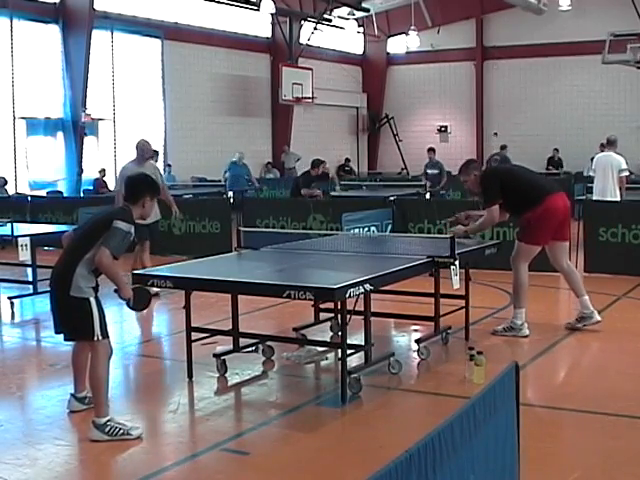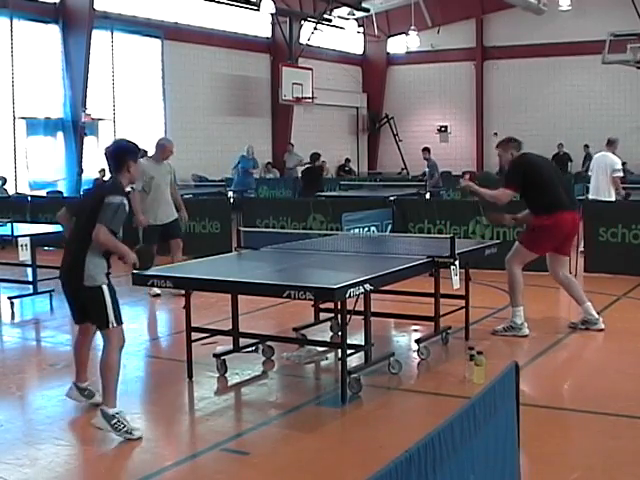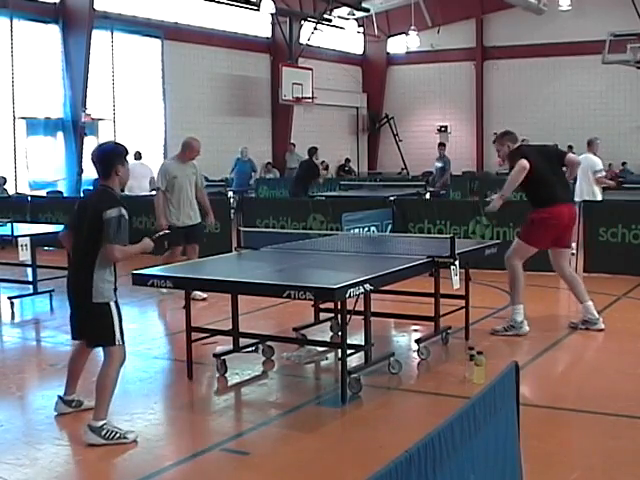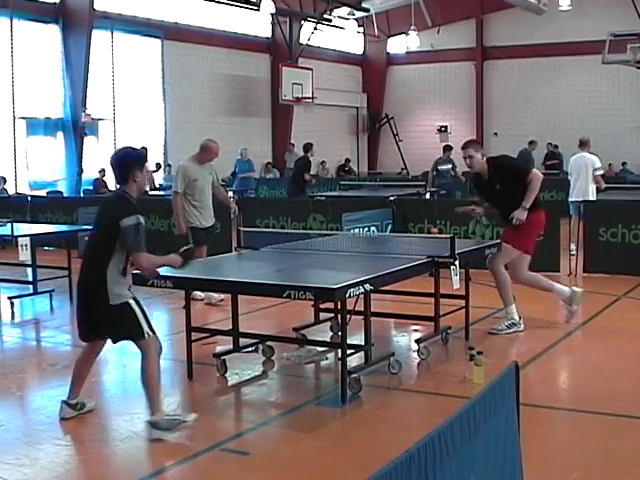
dt=0.4s
person 1, frame 1
left shoulder: (109, 215)
right shoulder: (125, 223)
left elbow: (68, 238)
right elbow: (103, 258)
right wrist: (123, 285)
left hip: (63, 280)
right hip: (78, 286)
left knee: (84, 340)
right knee: (102, 349)
left ankle: (79, 396)
right ankle: (102, 423)
person 1, frame 2
left shoulder: (96, 190)
right shoulder: (117, 196)
left elbow: (63, 216)
right elbow: (100, 235)
right wrist: (125, 252)
left hip: (71, 270)
right hip: (91, 274)
left knee: (87, 327)
right knee: (114, 338)
left ankle: (80, 385)
right ankle: (109, 411)
person 1, frame 3
left shoulder: (87, 200)
right shoulder: (113, 205)
left elbow: (66, 237)
right elbow: (115, 253)
right wrist: (142, 246)
left hip: (78, 283)
right hip: (98, 289)
left knee: (86, 342)
right knee: (115, 353)
left ankle: (68, 398)
right ankle: (98, 425)
person 1, frame 4
left shoulder: (109, 204)
right shoulder: (130, 212)
right elbow: (141, 260)
left wrist: (135, 264)
right wrist: (170, 260)
left hip: (88, 286)
right hip: (111, 290)
left knee: (94, 343)
right knee: (151, 346)
left ankle: (72, 402)
right ankle: (158, 418)
person 2, frame 1
left shoulder: (488, 178)
right shoulder: (500, 174)
left elbow: (492, 219)
right elbow: (501, 214)
left wrist: (467, 231)
right wrist: (475, 215)
left hip: (545, 208)
right hip: (560, 202)
left knee: (519, 262)
right knee: (562, 263)
left ankle: (518, 323)
right ankle: (587, 311)
person 2, frame 2
left shoulder: (519, 164)
right shoulder: (538, 162)
left elbow: (502, 197)
left wrist: (474, 189)
right wrist: (520, 218)
left hip: (551, 220)
right hip: (571, 217)
left knee: (513, 263)
right knee: (560, 273)
left ankle: (518, 323)
right ankle: (592, 317)
person 2, frame 3
left shoulder: (518, 153)
right shoulder: (544, 150)
left elbow: (523, 167)
right elbow: (575, 161)
left wrist: (502, 195)
right wrist: (563, 181)
left hip: (548, 213)
right hip: (567, 210)
left knee: (513, 259)
right knee: (563, 268)
left ankle: (518, 320)
right ankle: (592, 317)
person 2, frame 4
left shoulder: (505, 165)
right shoulder: (477, 180)
left elbow: (536, 177)
left wrist: (523, 208)
right wrist: (477, 211)
left hip: (531, 219)
right hip: (516, 222)
left knee: (495, 263)
right knee: (518, 274)
left ankle: (513, 320)
right ankle: (568, 292)
person 3, frame 1
left shoulder: (153, 167)
right shoulder: (127, 170)
left elbow: (163, 189)
right elbow: (119, 194)
left wrist: (173, 205)
left hip: (153, 215)
left knee: (141, 247)
right knee: (144, 248)
person 3, frame 2
left shoulder: (168, 166)
right shoulder: (143, 167)
right elbow: (135, 193)
left wrist: (182, 209)
right wrist: (138, 214)
left hip: (170, 216)
right hip: (150, 218)
left knee: (177, 245)
person 3, frame 3
left shoulder: (194, 166)
right shoulder: (167, 166)
left elbow: (200, 191)
right elbow: (159, 193)
left wrist: (209, 211)
right wrist: (160, 217)
left hip: (194, 218)
right hip: (174, 220)
left knee: (193, 251)
right knee: (176, 252)
person 3, frame 4
left shoulder: (209, 166)
right shoulder: (184, 167)
left elbow: (216, 187)
right elbow: (176, 195)
left wrist: (229, 202)
right wrist: (179, 221)
left hip: (208, 219)
right hip: (192, 222)
left knee: (200, 255)
right knee: (200, 254)
left ankle: (195, 289)
right ankle: (206, 292)
